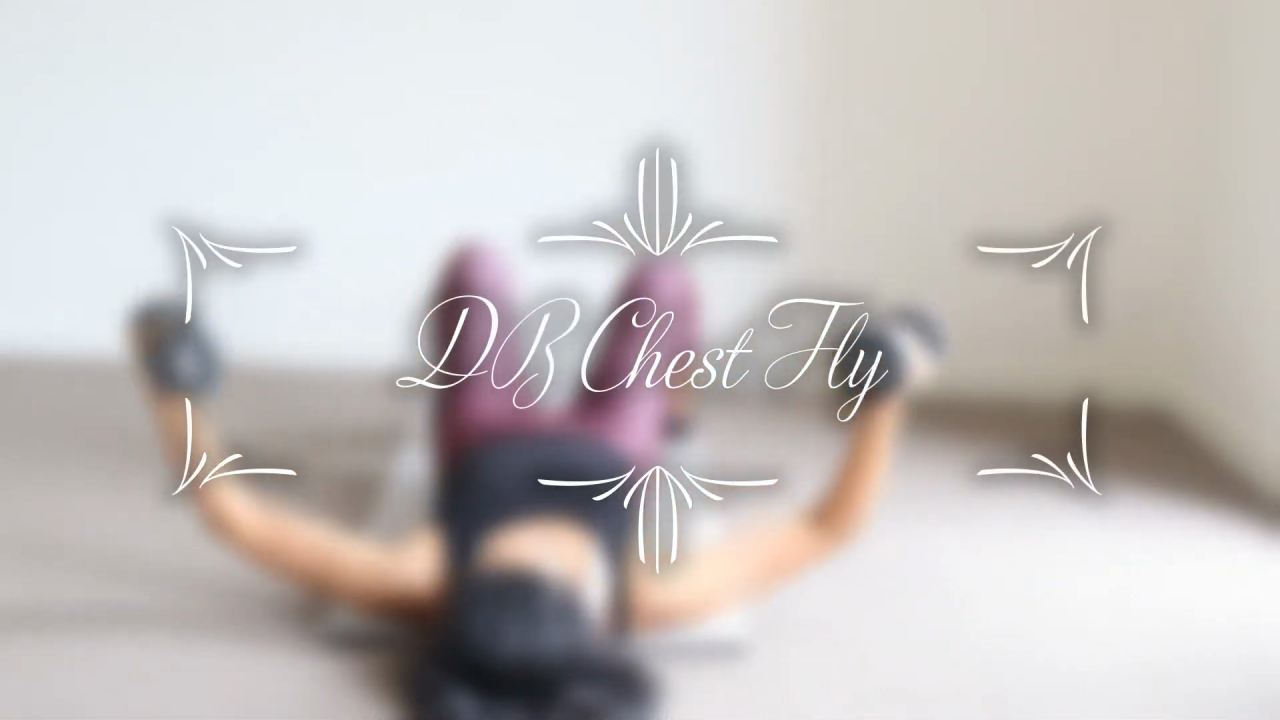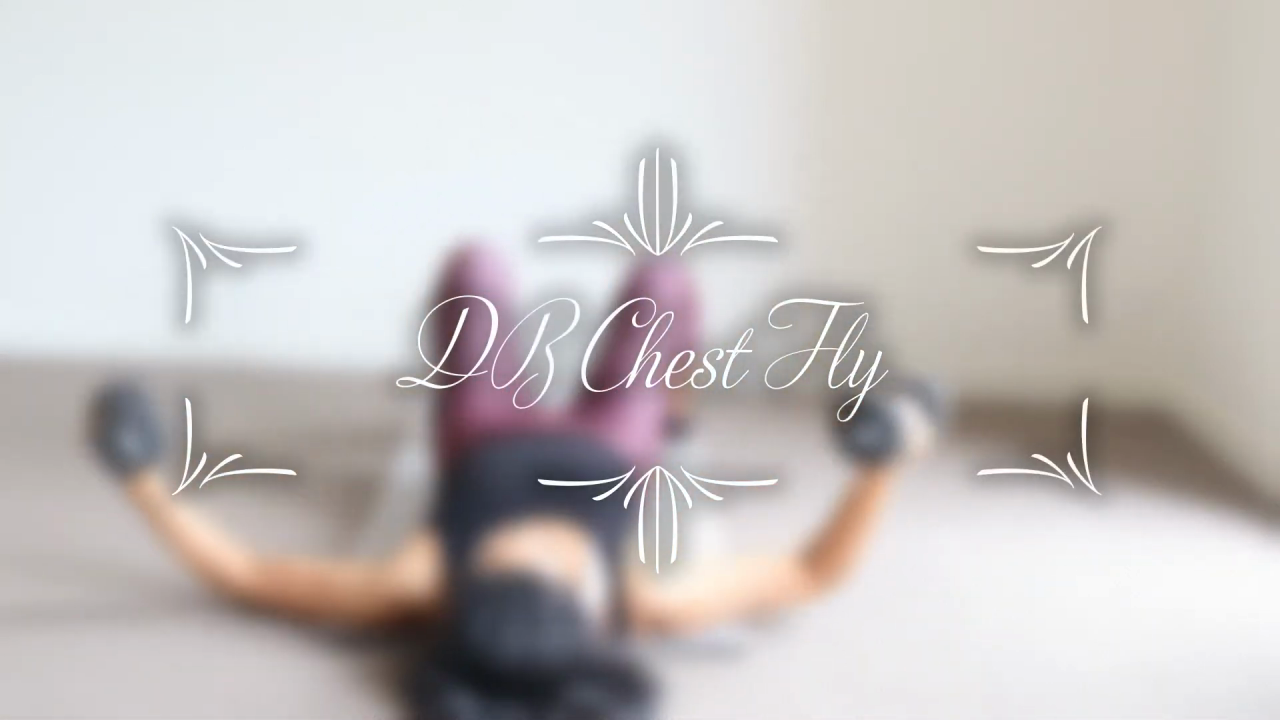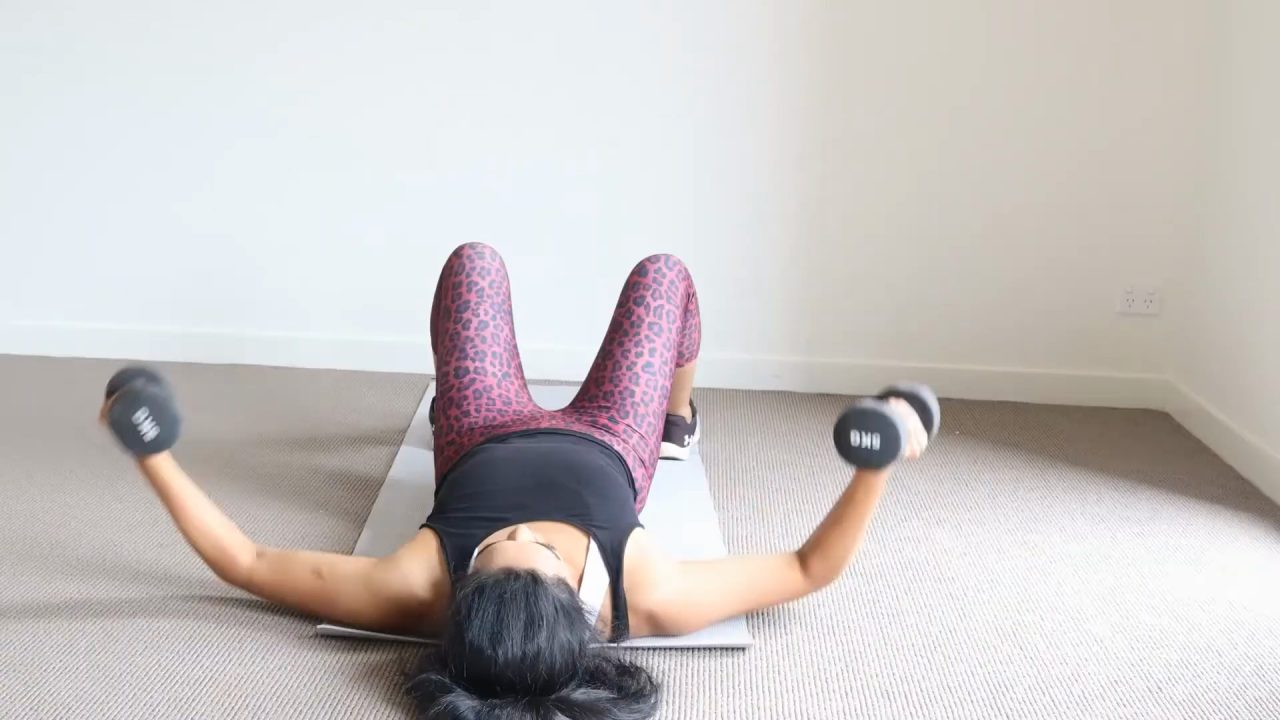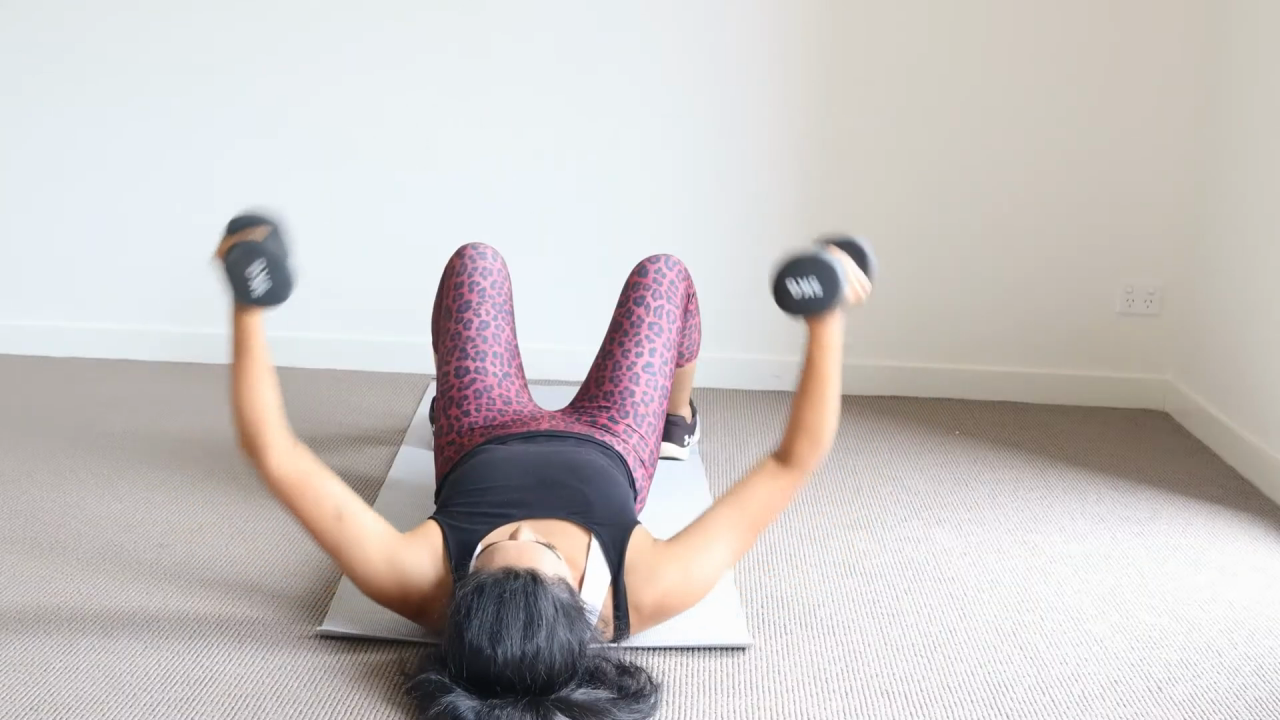
dt=0.3s
person 1, frame 1
left shoulder: (426, 584)
right shoulder: (647, 599)
left elbow: (254, 529)
right elbow: (826, 530)
left wrist: (179, 411)
right wrist: (882, 408)
left hip: (487, 449)
right hip: (609, 453)
left knee: (476, 262)
right knee: (662, 278)
right ankle: (672, 417)
person 1, frame 2
left shoulder: (422, 590)
right shoulder: (638, 602)
left elbow: (243, 574)
right elbow: (815, 572)
left wrist: (147, 486)
right wrist: (878, 469)
left hip: (486, 449)
right hip: (604, 450)
left knee: (476, 263)
right knee: (663, 277)
right ankle: (672, 419)
person 1, frame 3
left shoulder: (419, 590)
right shoulder: (641, 598)
left elbow: (241, 559)
right elbow: (811, 569)
left wrist: (158, 460)
right wrist: (876, 463)
left hip: (482, 451)
right hip: (603, 455)
left knee: (474, 259)
right knee: (661, 272)
right ankle: (676, 425)
person 1, frame 4
left shoulder: (422, 581)
right shoulder: (644, 589)
left elbow: (277, 455)
right elbow: (792, 467)
left wrist: (248, 311)
right wrist: (827, 318)
left hip: (481, 449)
right hip: (607, 454)
left knee: (476, 261)
right knee: (662, 274)
right ankle: (676, 425)
